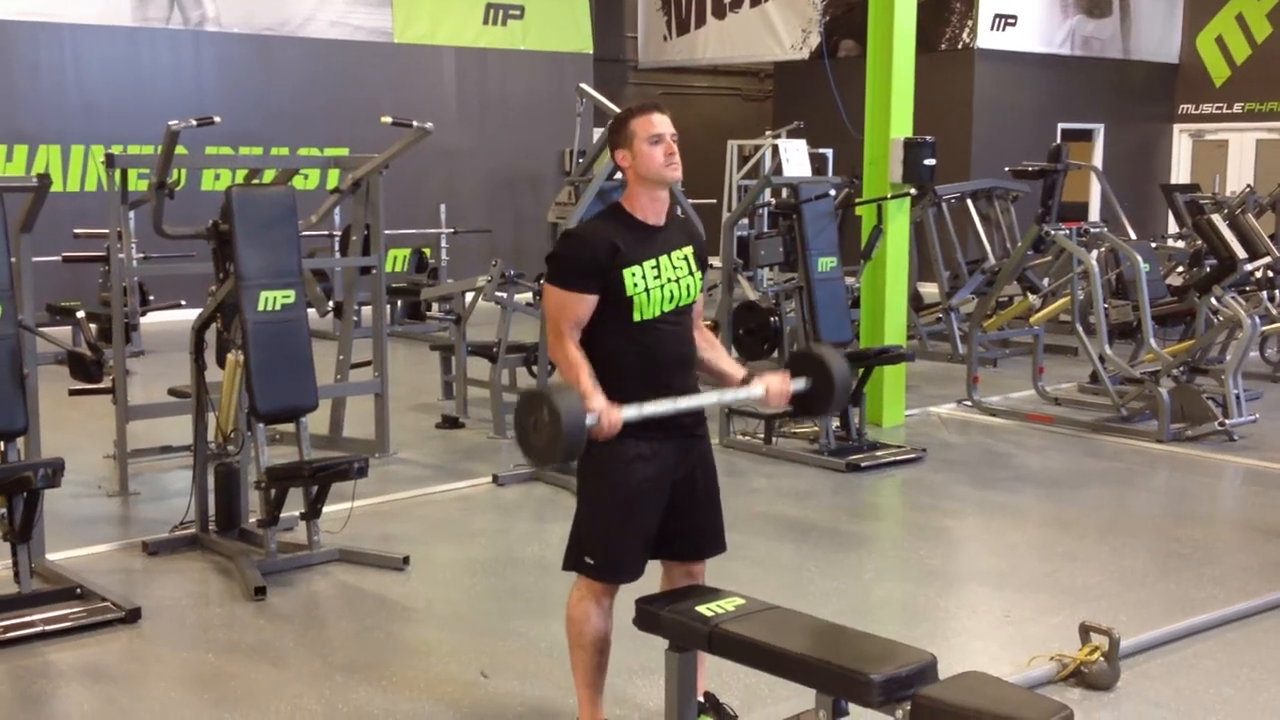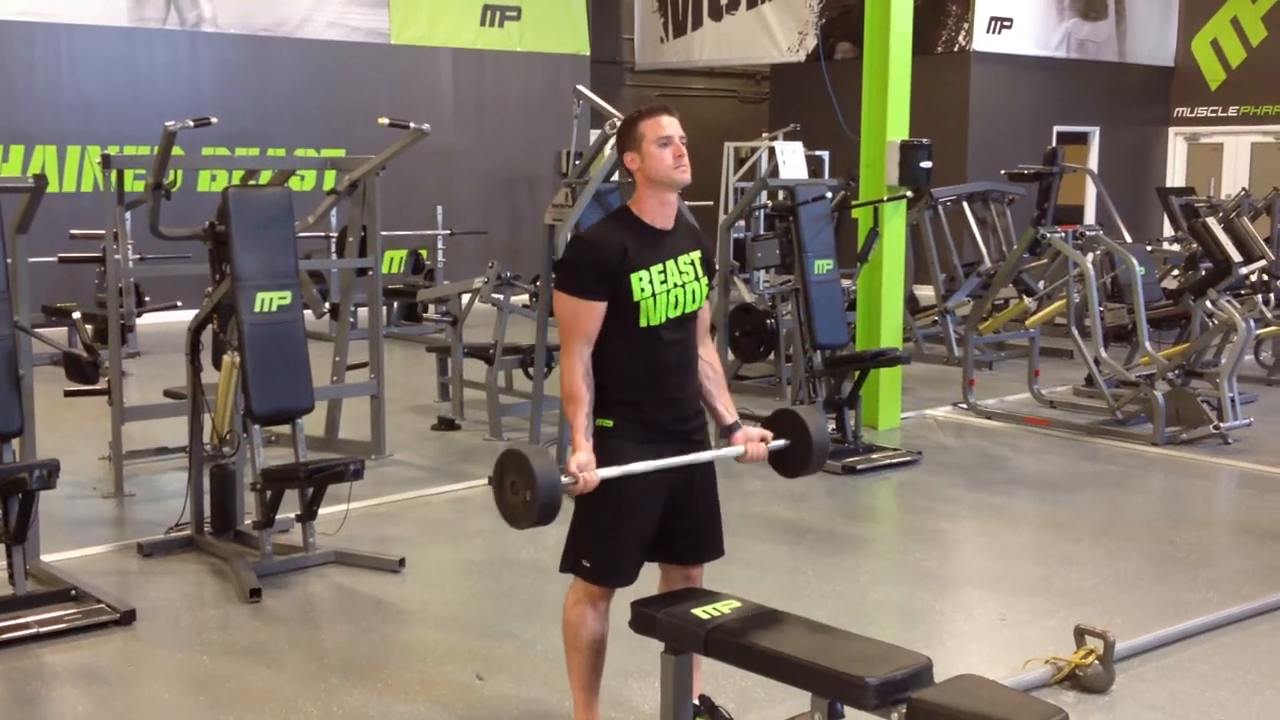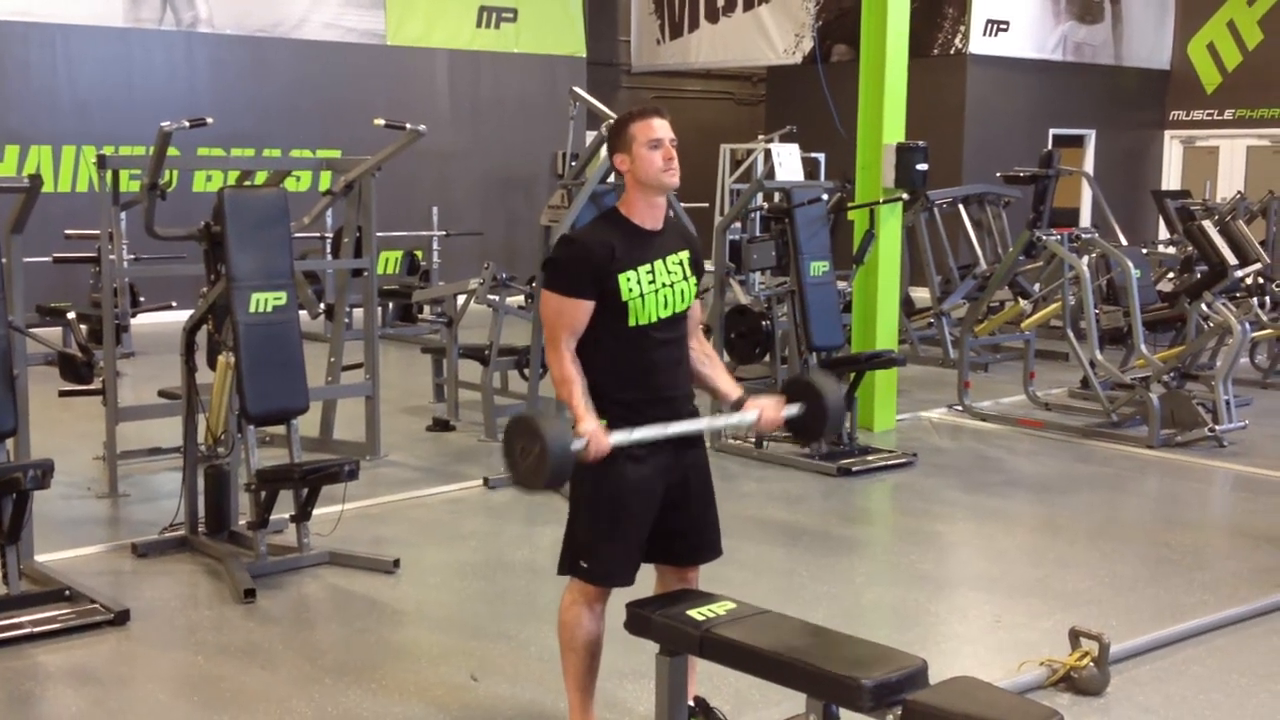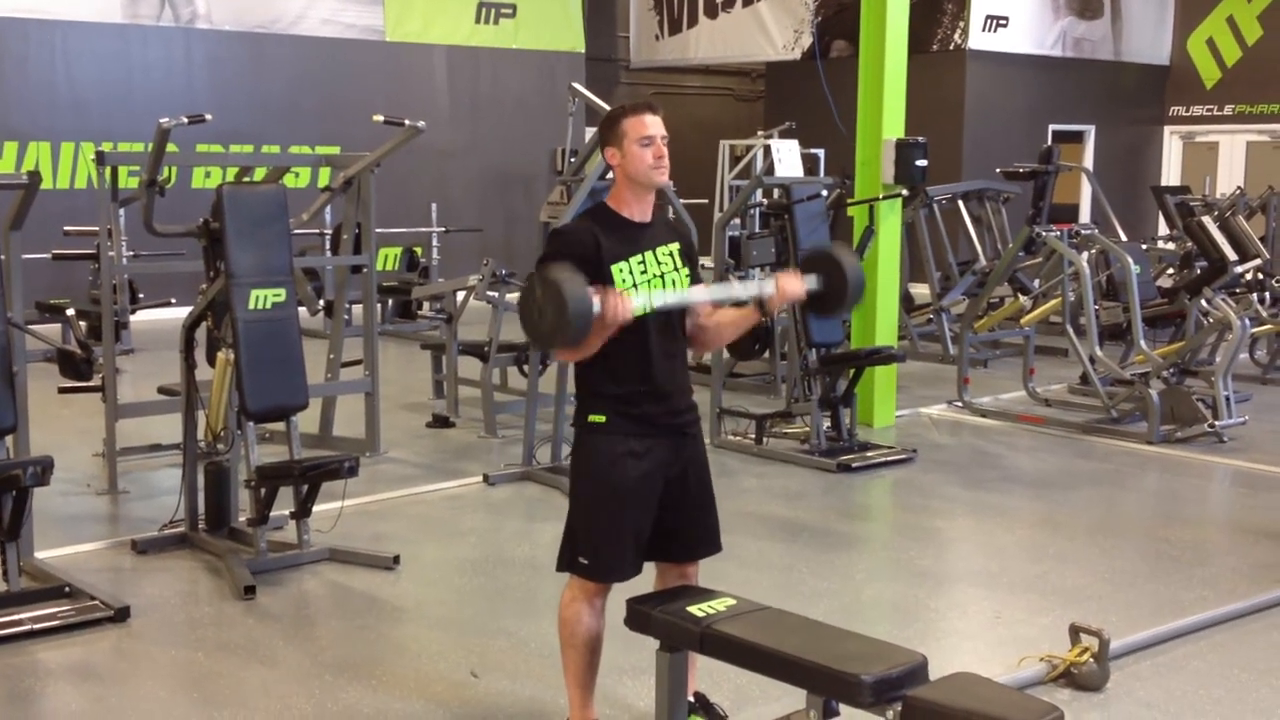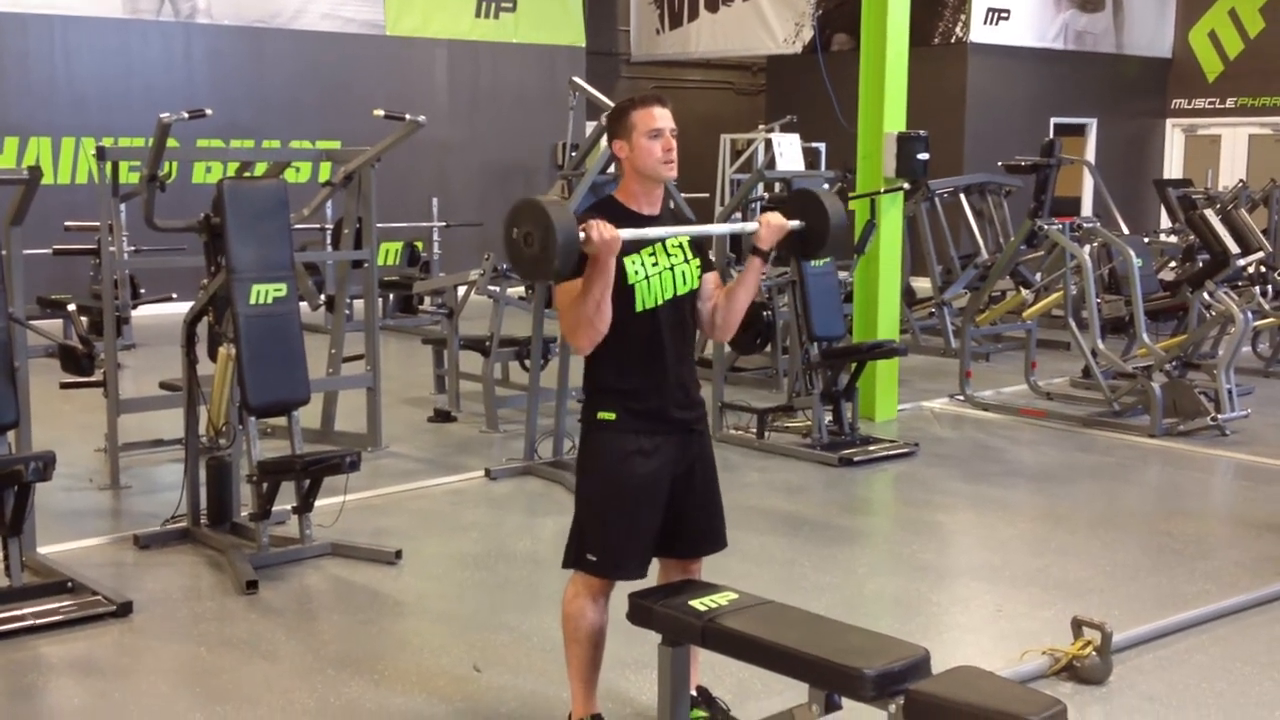
dt=0.3s
person 1, frame 1
left shoulder: (688, 237)
right shoulder: (591, 243)
right elbow: (561, 337)
left wrist: (746, 377)
right wrist: (593, 400)
left hip: (687, 429)
right hip: (624, 438)
left knee: (689, 565)
right knee: (600, 577)
person 1, frame 2
left shoulder: (695, 242)
right shoulder: (599, 247)
right elbow: (576, 353)
left wrist: (731, 423)
right wrist: (581, 444)
left hip: (687, 435)
right hip: (622, 442)
left knee: (687, 569)
right knee: (597, 581)
person 1, frame 3
left shoulder: (685, 243)
right shoulder: (588, 248)
right elbow: (560, 347)
left wrist: (741, 399)
right wrist: (584, 419)
left hip: (681, 432)
right hip: (616, 441)
left knee: (683, 569)
right knee: (593, 582)
person 1, frame 4
left shoulder: (677, 238)
right shoulder: (581, 241)
left elbow: (701, 334)
right elbow: (565, 345)
left wrist: (761, 305)
right wrist: (606, 317)
left hip: (679, 425)
right hip: (612, 434)
left knee: (682, 564)
right knee: (592, 577)
person 1, frame 5
left shoulder: (685, 229)
right shoulder: (590, 229)
left elbow: (718, 325)
right elbow: (581, 338)
left wrist: (758, 254)
right wrist: (602, 260)
left hip: (686, 421)
right hip: (621, 430)
left knee: (687, 560)
right knee: (598, 573)
